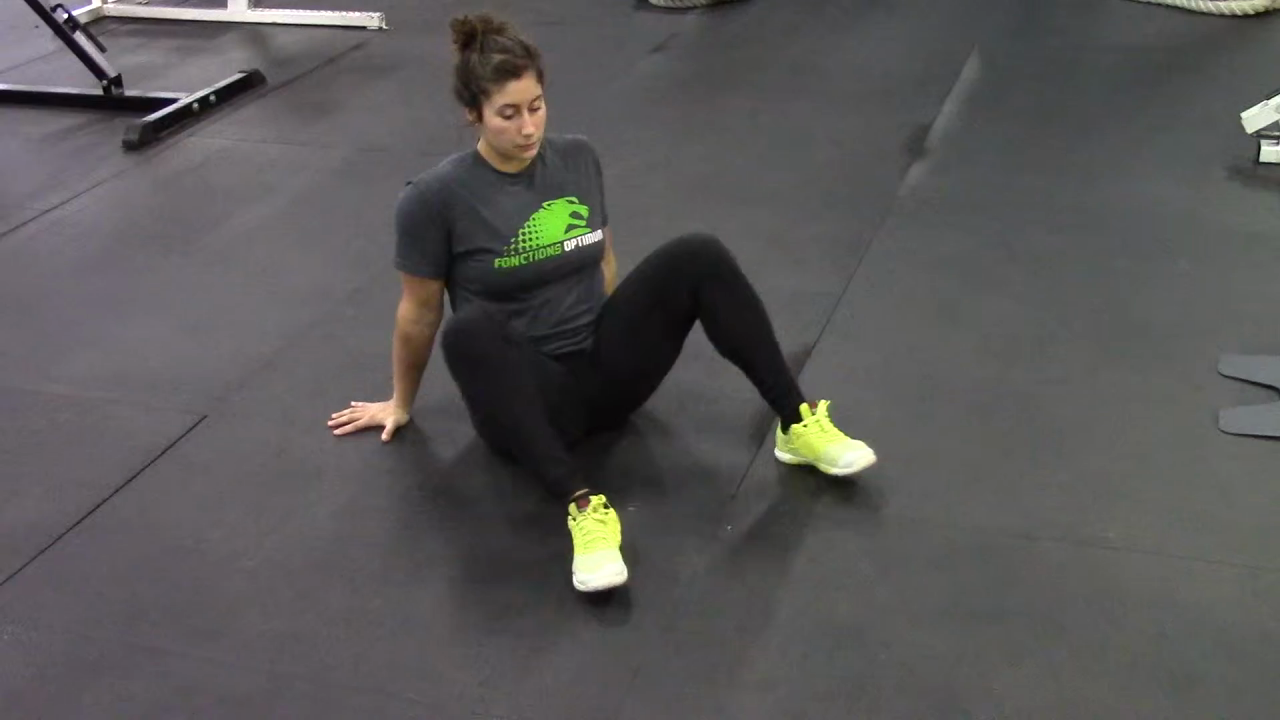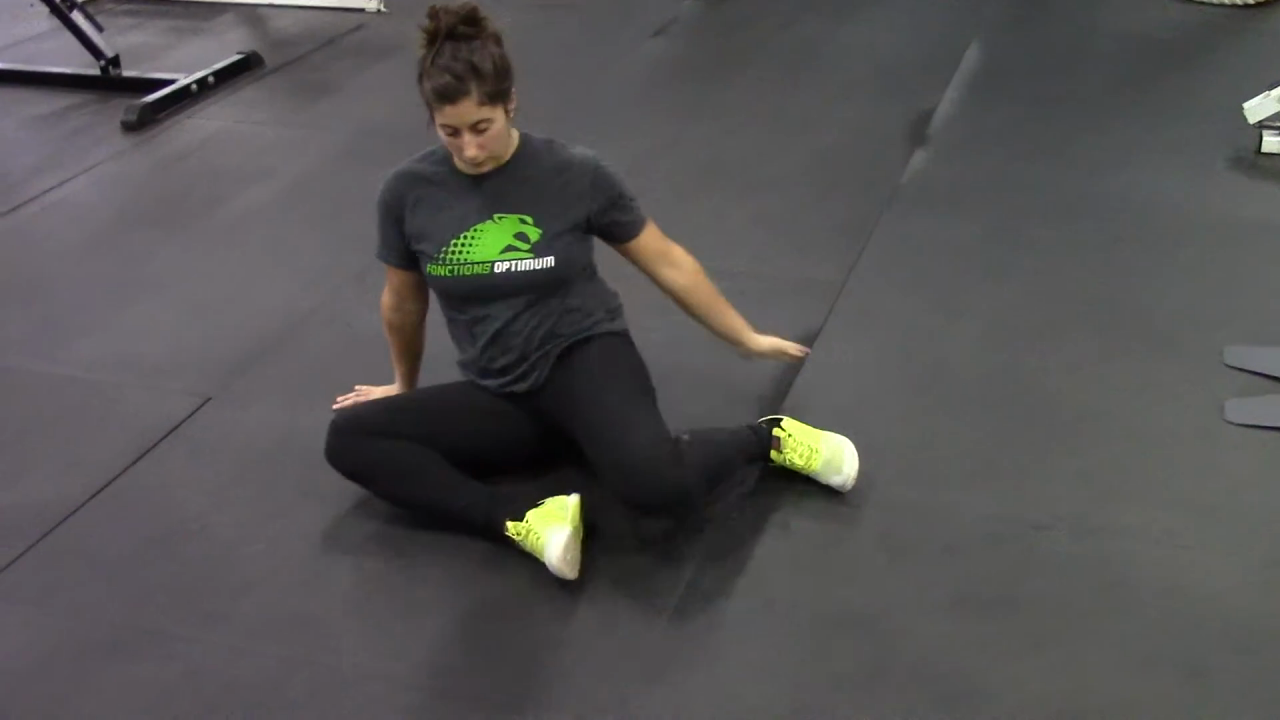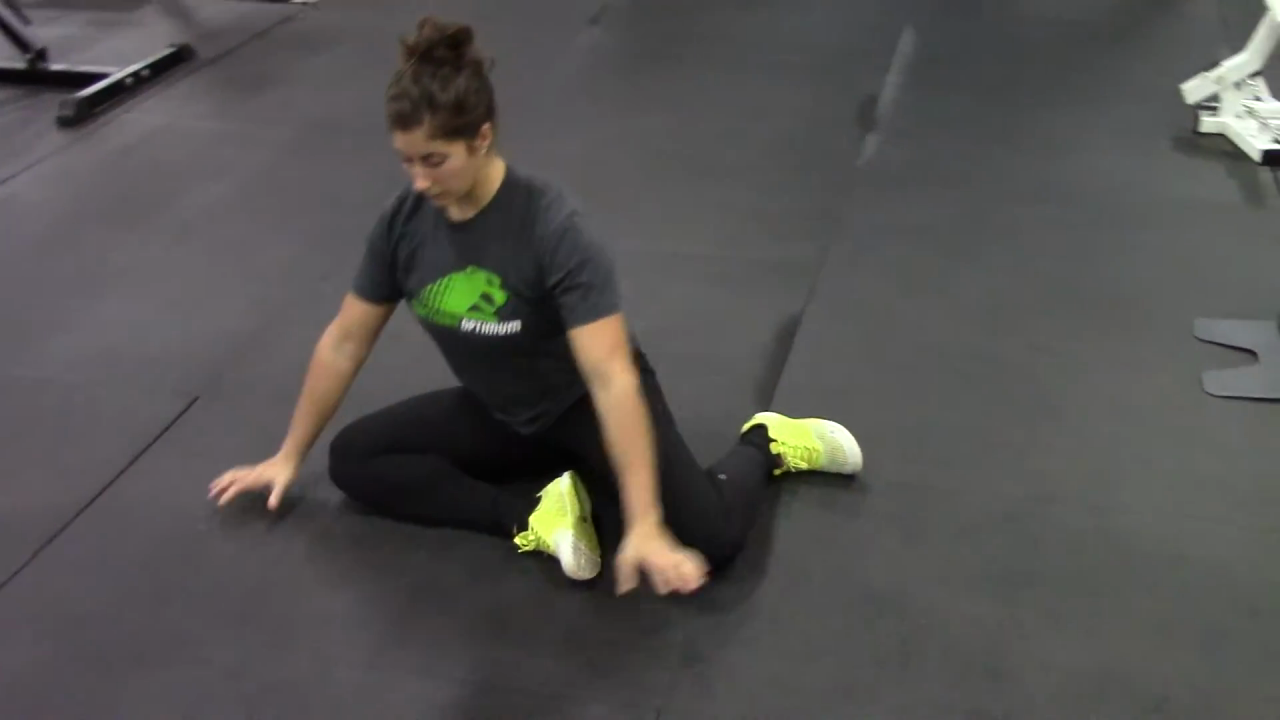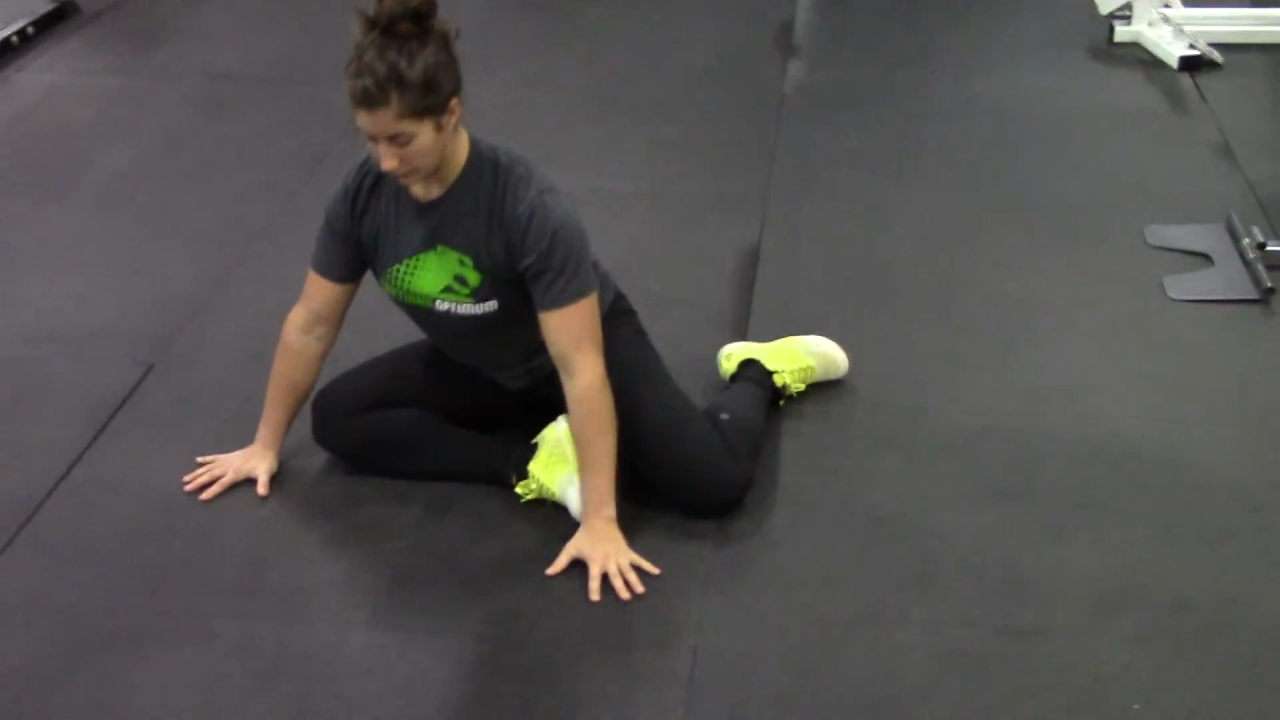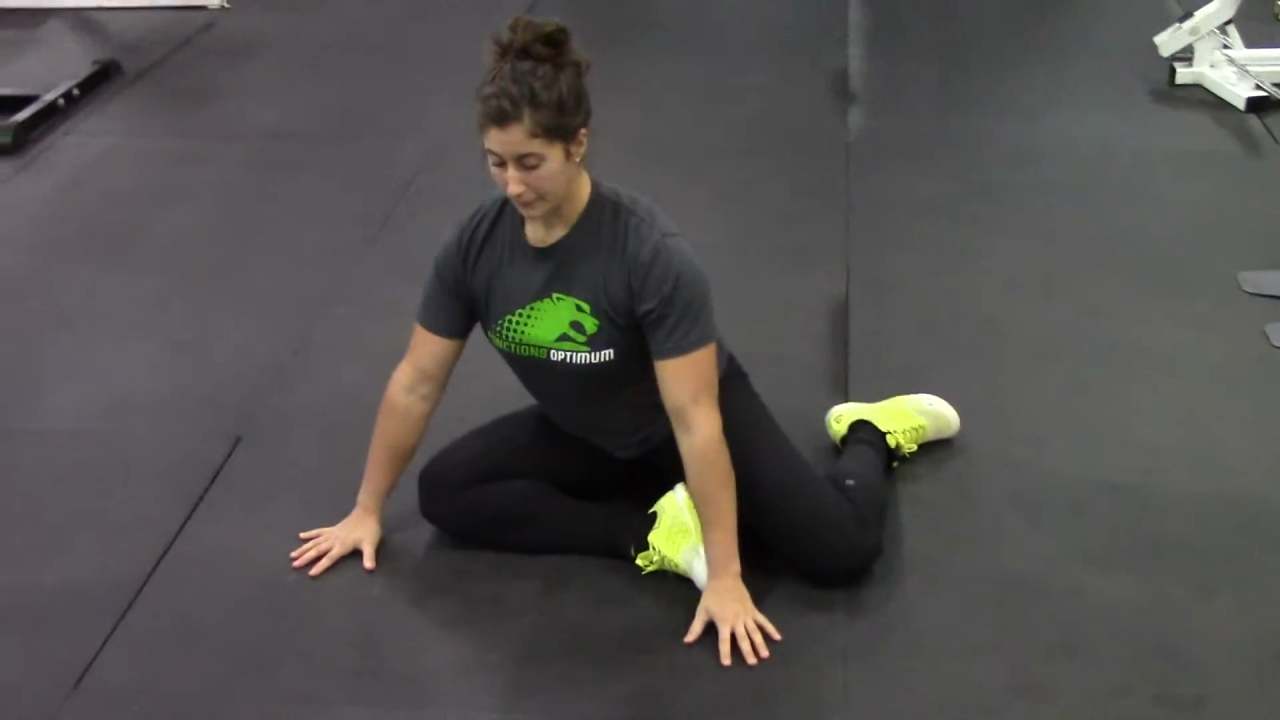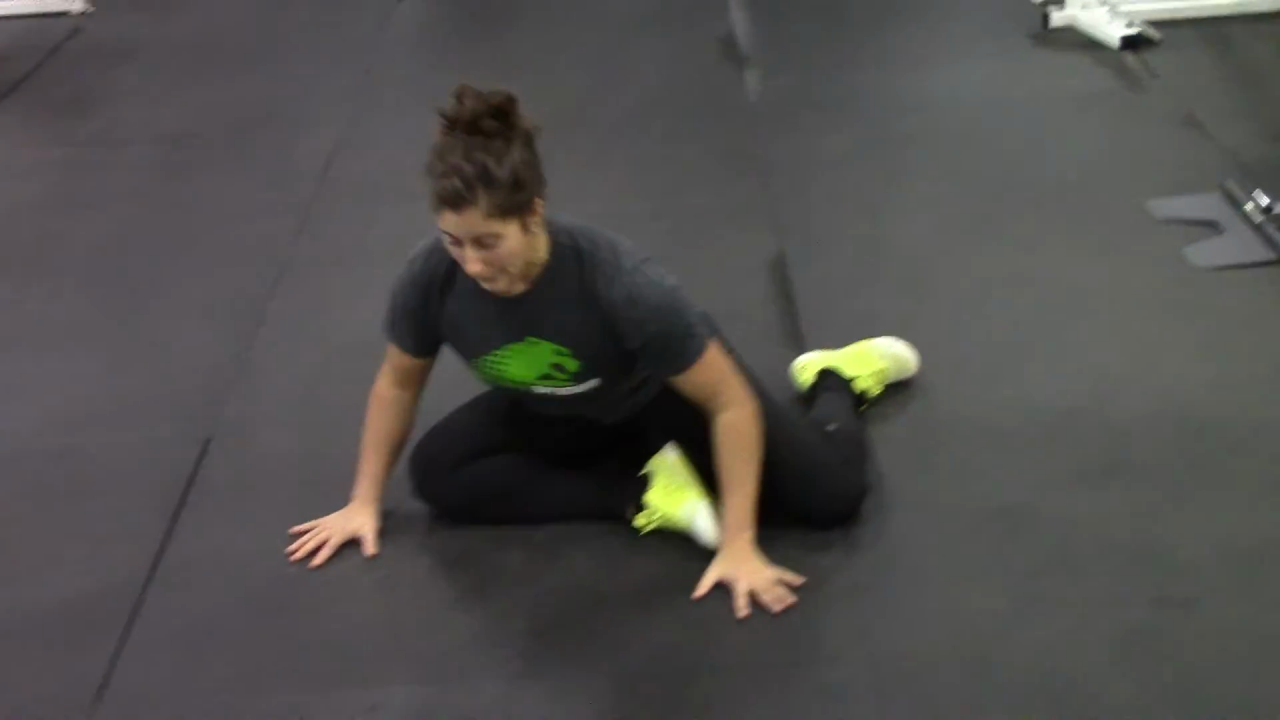
dt=0.7s
person 1, frame 1
left shoulder: (578, 157)
right shoulder: (436, 197)
right elbow: (419, 312)
right wrist: (401, 403)
left hip: (607, 370)
right hip: (526, 393)
left knee: (699, 256)
right knee: (470, 330)
left ankle: (798, 424)
right ankle: (582, 505)
person 1, frame 2
left shoulder: (576, 174)
right shoulder: (408, 190)
left elbow: (666, 262)
right elbow: (402, 300)
left wrist: (748, 339)
right wrist: (404, 384)
left hip: (584, 357)
right hip: (500, 395)
left knee: (654, 483)
right knee: (350, 439)
left ankle: (769, 439)
right ankle: (523, 515)
person 1, frame 3
left shoulder: (555, 231)
right shoulder: (404, 221)
left elbow: (612, 379)
right elbow: (345, 342)
left wrist: (647, 524)
right wrist: (288, 456)
left hip: (583, 404)
right hip: (498, 415)
left knee: (706, 542)
right knee: (352, 459)
left ankle: (762, 446)
right ankle: (532, 515)
person 1, frame 4
left shoulder: (530, 207)
right shoulder: (363, 193)
left elbow: (580, 370)
right elbow: (311, 324)
left wrist: (600, 522)
right wrist: (266, 443)
left hip: (580, 345)
right hip: (475, 367)
left knee: (713, 483)
right knee: (336, 418)
left ankle: (759, 374)
right ankle: (532, 459)
person 1, frame 5
left shoulder: (652, 253)
right shoulder: (476, 243)
left elbow: (694, 421)
right elbow: (416, 383)
left wrist: (725, 578)
right wrist: (366, 511)
left hip: (690, 415)
right hip: (581, 434)
left knee: (840, 553)
right knee: (443, 493)
left ankle: (870, 434)
right ankle: (652, 530)
person 1, frame 6
left shoulder: (625, 284)
right shoulder: (429, 278)
left elbow: (732, 405)
right elbow: (398, 383)
left wrist: (738, 544)
right wrist: (365, 500)
left hip: (668, 391)
right hip: (558, 417)
left knee: (833, 492)
right knee: (436, 474)
left ankle: (837, 378)
right ankle: (648, 494)
